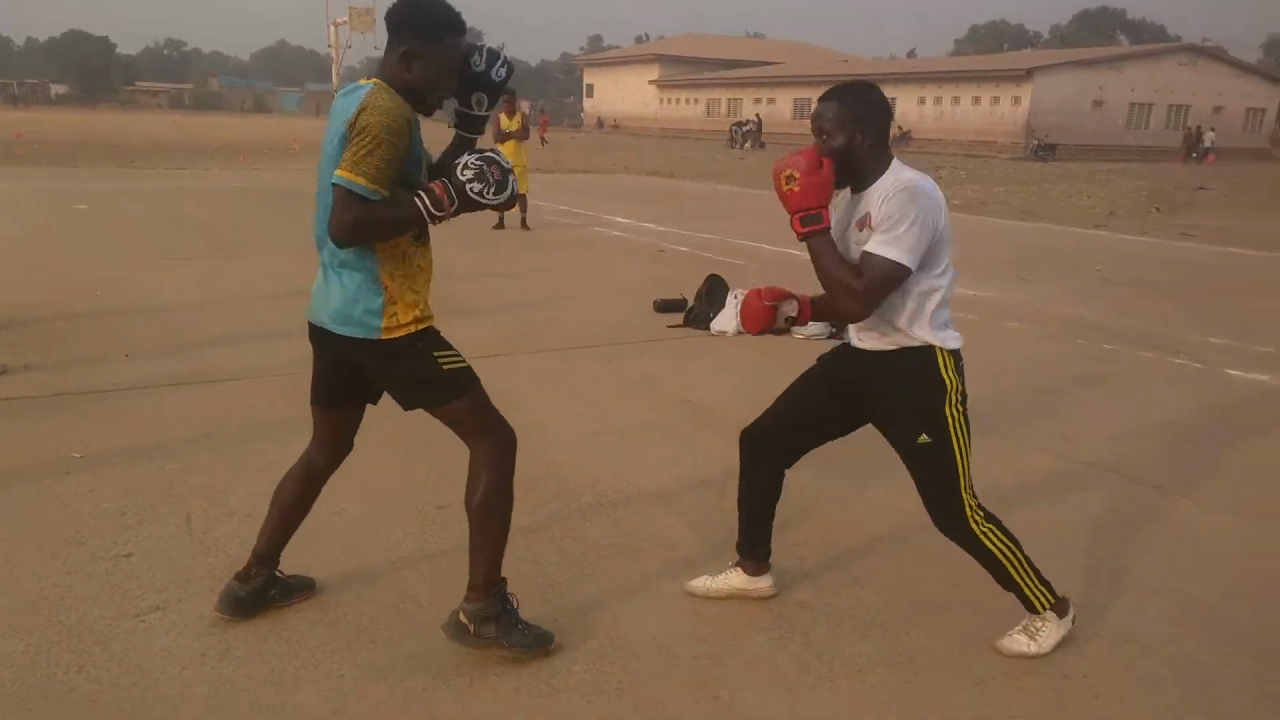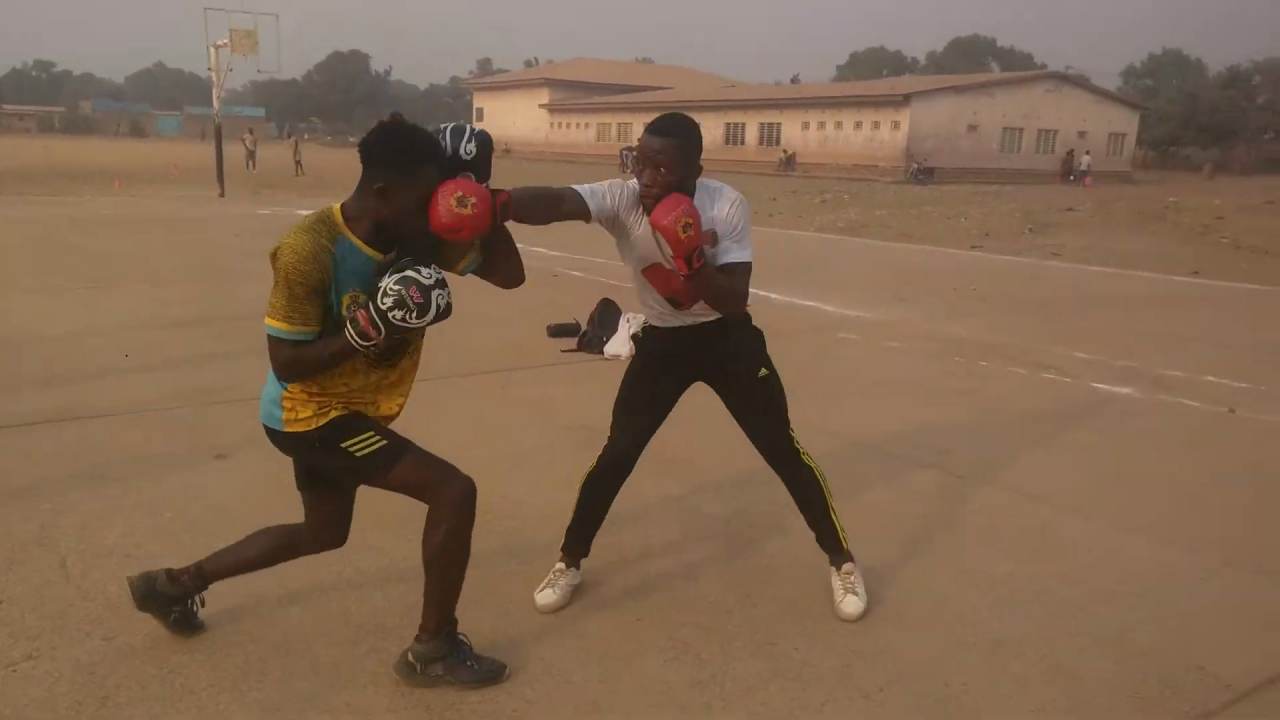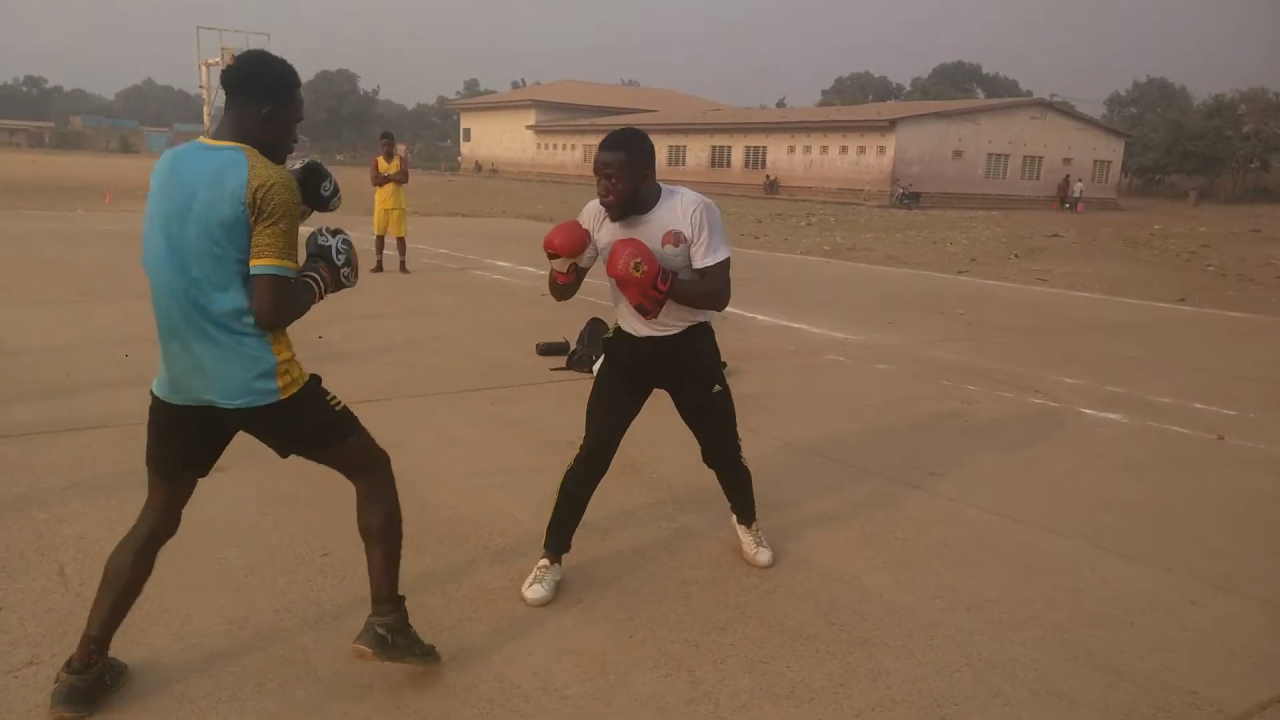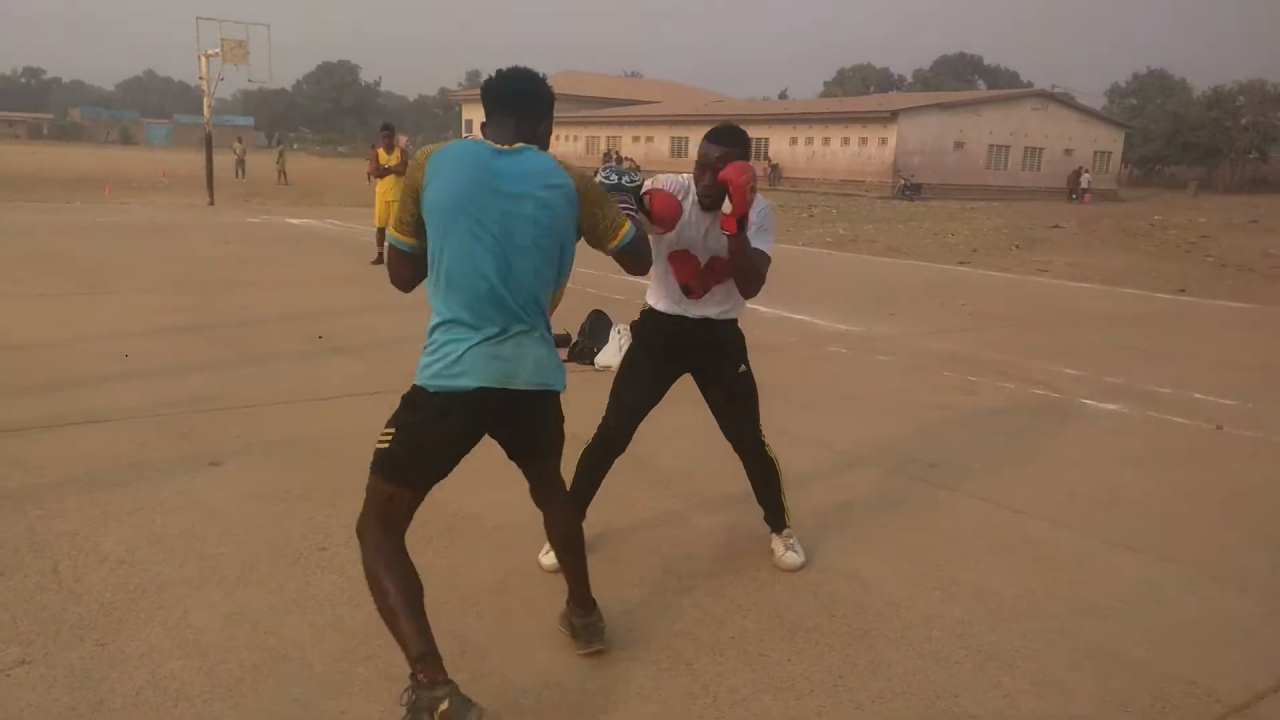
dt=0.7s
person 1, frame 1
left shoulder: (362, 101)
right shoulder: (385, 111)
left elbow: (402, 190)
right elbow: (344, 225)
left wrist: (473, 112)
right wrist: (444, 195)
left hip: (333, 316)
right hip: (387, 323)
left knee: (327, 448)
right knee: (493, 440)
left ankle: (253, 579)
right ankle: (484, 608)
person 1, frame 2
left shoulder: (419, 231)
right shoulder: (308, 249)
left elbow: (508, 273)
right elbow: (287, 364)
right wrist: (373, 323)
left hip: (347, 413)
right hip: (307, 416)
left knee: (322, 532)
right knee: (454, 491)
left ankle: (173, 583)
right ankle: (433, 646)
person 1, frame 3
left shoulder: (168, 165)
right shoulder: (269, 182)
right elbow: (275, 308)
right wrist: (325, 272)
left hip: (180, 382)
right hip: (260, 382)
left knee: (156, 519)
right knee: (373, 471)
left ankle: (83, 666)
right ankle: (387, 621)
person 1, frame 4
left shoulder: (432, 164)
right shoulder: (570, 185)
left elbow: (402, 274)
right elbow: (639, 261)
right wrist: (626, 208)
left hip: (450, 378)
right hip: (533, 379)
left knee: (378, 531)
right knee: (548, 488)
right ankle: (582, 611)
person 2, frame 1
left shoulder: (910, 193)
right shoulder: (847, 195)
left elbow: (860, 300)
left wrist: (809, 222)
right wrist: (797, 309)
left hip: (918, 369)
right hip: (857, 360)
left knee: (953, 511)
right knee: (759, 443)
left ankle: (1051, 609)
right ankle: (752, 570)
person 2, frame 2
left shoulder: (727, 205)
right shoulder: (619, 196)
left elbow: (734, 302)
right elbow: (551, 202)
left wrist: (690, 257)
left hip: (728, 338)
right hip: (662, 342)
left knee: (784, 451)
right knee: (618, 454)
left ankle: (842, 563)
right ankle: (568, 562)
person 2, frame 3
left shoulder: (695, 210)
right shoulder: (594, 216)
left elbow: (718, 298)
right elbow: (562, 292)
left wrist: (660, 277)
right wrist: (562, 264)
left hip: (690, 347)
right hip: (629, 347)
left knee: (722, 449)
right knee: (593, 452)
left ankle: (746, 521)
right ankle: (551, 557)
person 2, frame 4
left shoulder: (757, 211)
right shoulder: (667, 190)
left elbow: (750, 288)
left wrist: (734, 221)
left hip: (719, 335)
right hip: (659, 328)
left knee: (749, 439)
right knee: (613, 430)
left ankle: (780, 529)
